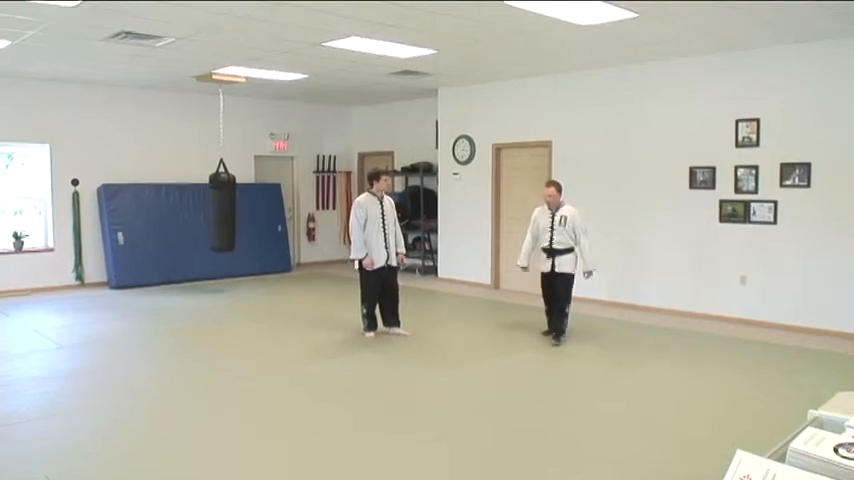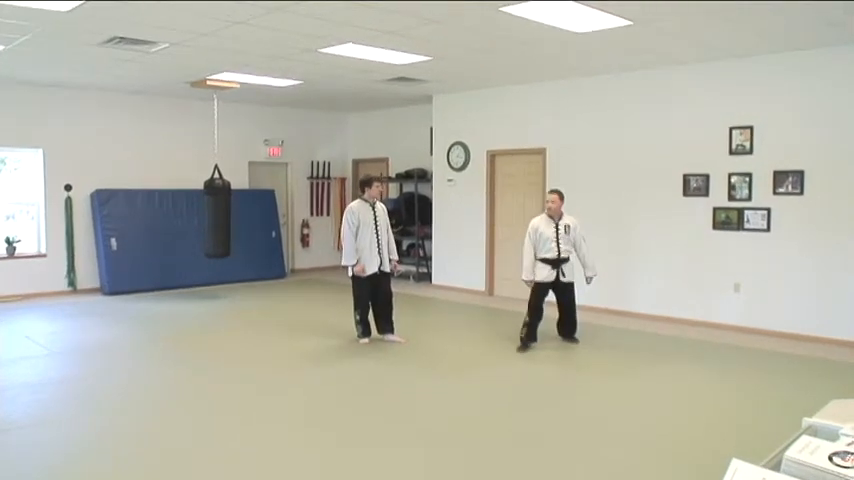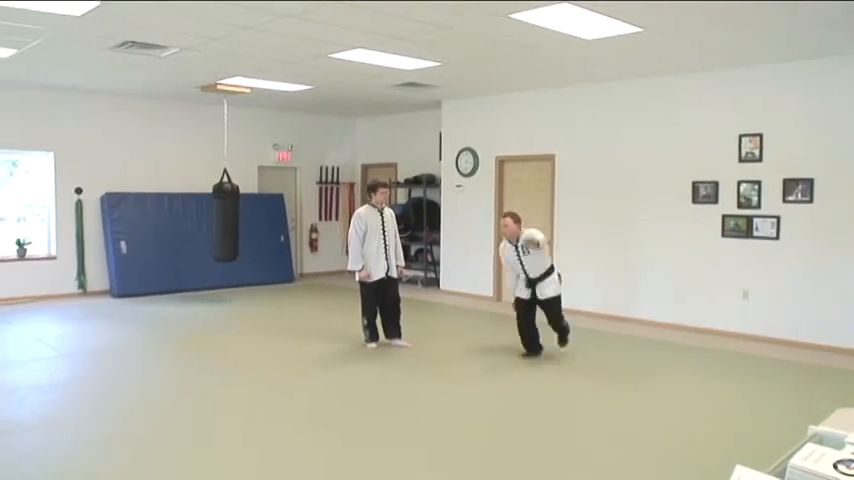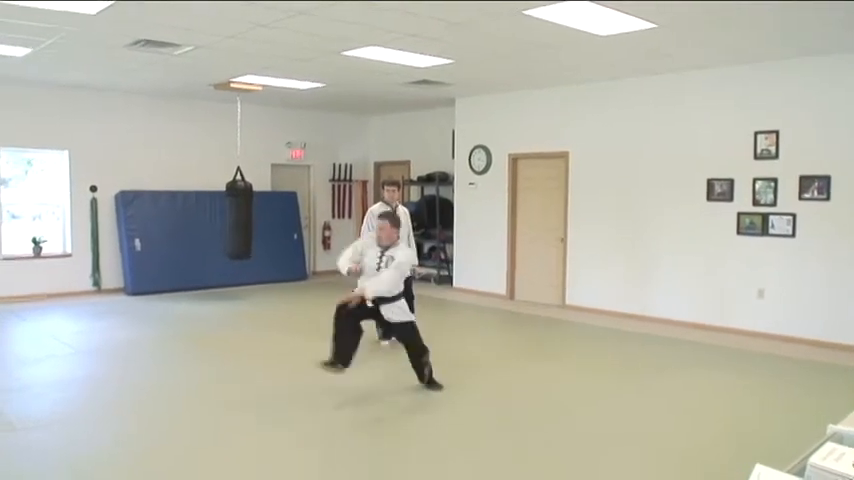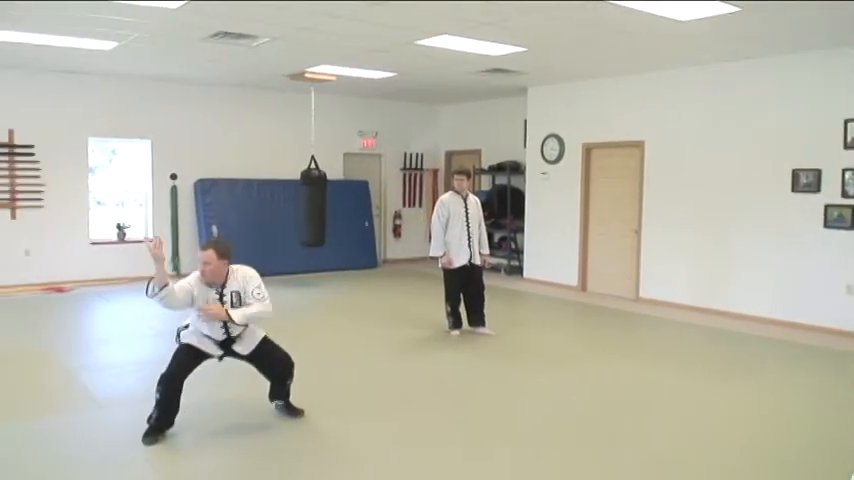
dt=1s
person 1, frame 1
left shoulder: (572, 213)
right shoulder: (538, 213)
left elbow: (582, 239)
right elbow: (531, 237)
left wrist: (587, 264)
right wrist: (524, 260)
left hip: (565, 260)
right hip: (547, 260)
left knee: (562, 297)
right knee: (549, 296)
left ankle: (558, 333)
right ankle: (553, 327)
person 1, frame 2
left shoulder: (571, 222)
right shoulder: (536, 223)
left elbow: (581, 247)
right elbow: (529, 249)
left wrist: (589, 270)
right wrist: (527, 274)
left hip: (564, 270)
right hip: (543, 270)
left knee: (568, 305)
right knee: (535, 305)
left ankle: (567, 333)
right ankle: (527, 339)
person 1, frame 3
left shoulder: (530, 235)
right shoulder: (504, 248)
left elbow: (541, 239)
right elbow: (514, 271)
left wrist: (534, 241)
right wrist: (515, 293)
left hip: (547, 281)
right hip: (526, 285)
left knee: (554, 316)
right knee: (523, 319)
left ankle: (563, 332)
right ankle: (533, 348)
person 1, frame 4
left shoulder: (405, 254)
right shoulder: (368, 242)
left elbow: (390, 277)
right elbow: (346, 258)
left wrist: (361, 293)
right wrist: (350, 267)
left hip: (392, 305)
right hip: (366, 299)
left knee: (414, 344)
right knee: (344, 314)
left ankle: (427, 378)
right ankle: (341, 359)
person 1, frame 5
left shoulder: (246, 275)
right shoulder: (193, 283)
left elbow: (264, 309)
right elbow: (168, 299)
left wrist: (228, 314)
right wrist: (159, 266)
left hip: (242, 337)
right hip: (202, 339)
left knee: (283, 364)
right knee: (172, 377)
left ankle: (280, 400)
right ankle: (159, 424)
person 2, frame 1
left shoulder: (389, 201)
right shoulder: (361, 202)
left elbow: (395, 227)
right elbow: (356, 231)
left wrist: (400, 250)
right wrist: (363, 255)
left hip: (389, 257)
right hip: (371, 258)
left knee: (391, 292)
right knee: (370, 295)
left ankle: (393, 325)
right ankle: (369, 327)
person 2, frame 2
left shoulder: (381, 208)
right shoulder: (353, 209)
left elbow: (388, 233)
right elbow: (348, 237)
left wrist: (393, 258)
right wrist: (354, 262)
left hip: (382, 263)
right hip: (363, 264)
left knee: (384, 298)
right knee: (362, 301)
left ankle: (386, 331)
right ankle: (363, 333)
person 2, frame 3
left shoulder: (390, 213)
right shoulder: (361, 214)
left elbow: (395, 239)
right elbow: (354, 242)
left wrist: (399, 263)
right wrist: (360, 267)
left hip: (389, 268)
right hip: (370, 269)
left knee: (392, 303)
right knee: (370, 306)
left ankle: (394, 335)
right ankle: (371, 337)
person 2, frame 4
left shoulder: (404, 211)
right shoulder: (374, 211)
left elbow: (409, 237)
right elbow: (367, 239)
left knee: (407, 300)
right ankle: (384, 335)
person 2, frame 5
left shoulder: (475, 201)
right shoulder: (444, 201)
left elbow: (481, 227)
right elbow: (437, 228)
left wrist: (484, 251)
right wrist: (441, 254)
left hip: (473, 256)
right hip: (453, 256)
left knee: (476, 291)
right knee: (453, 293)
left ankle: (477, 323)
right ankle: (455, 325)
